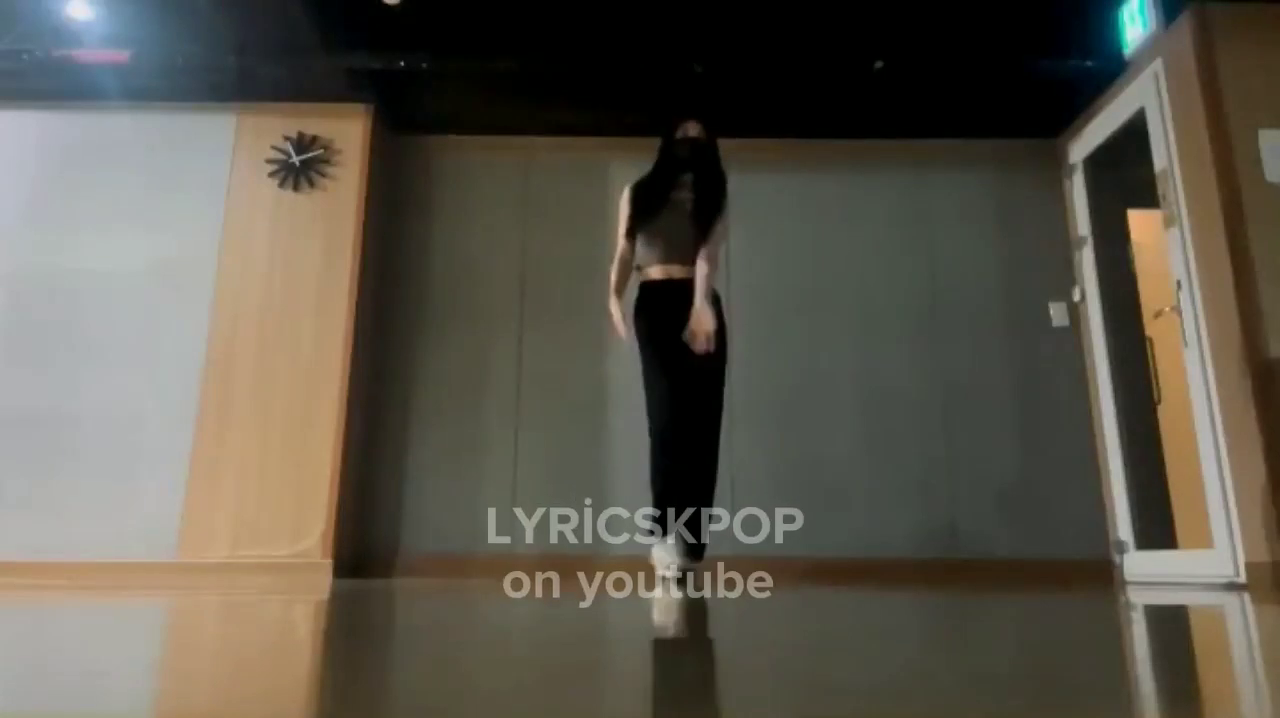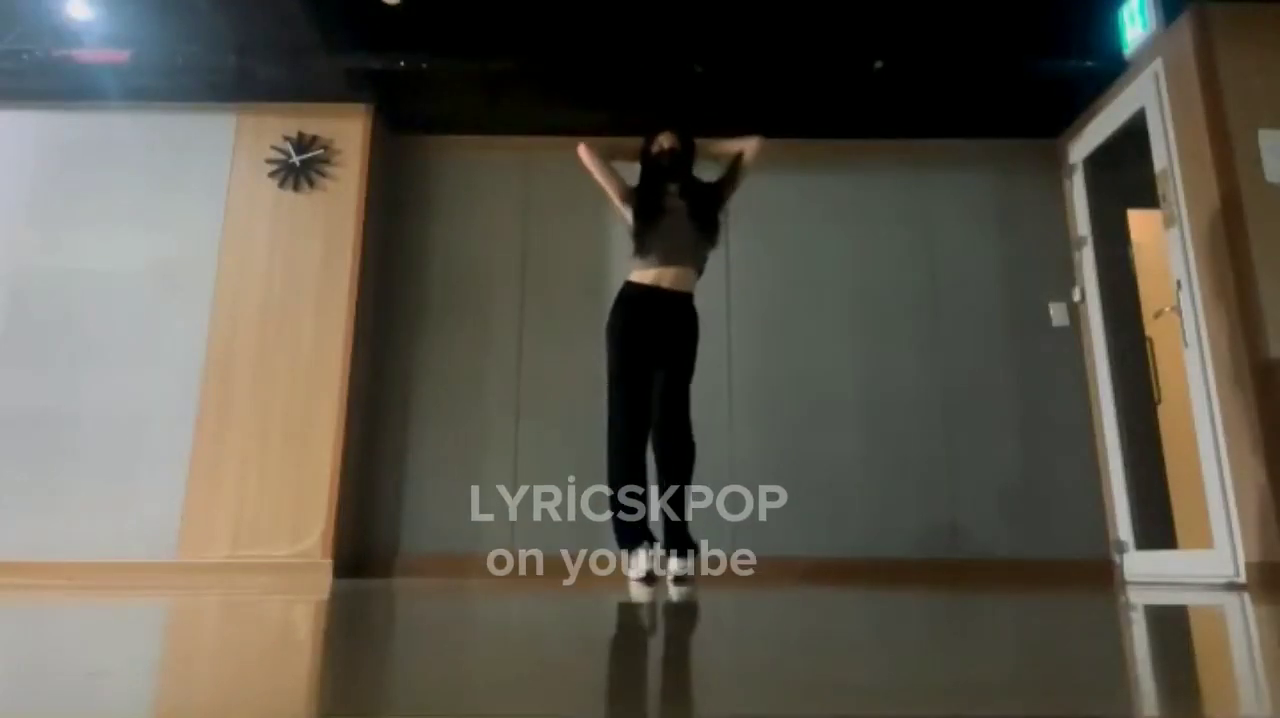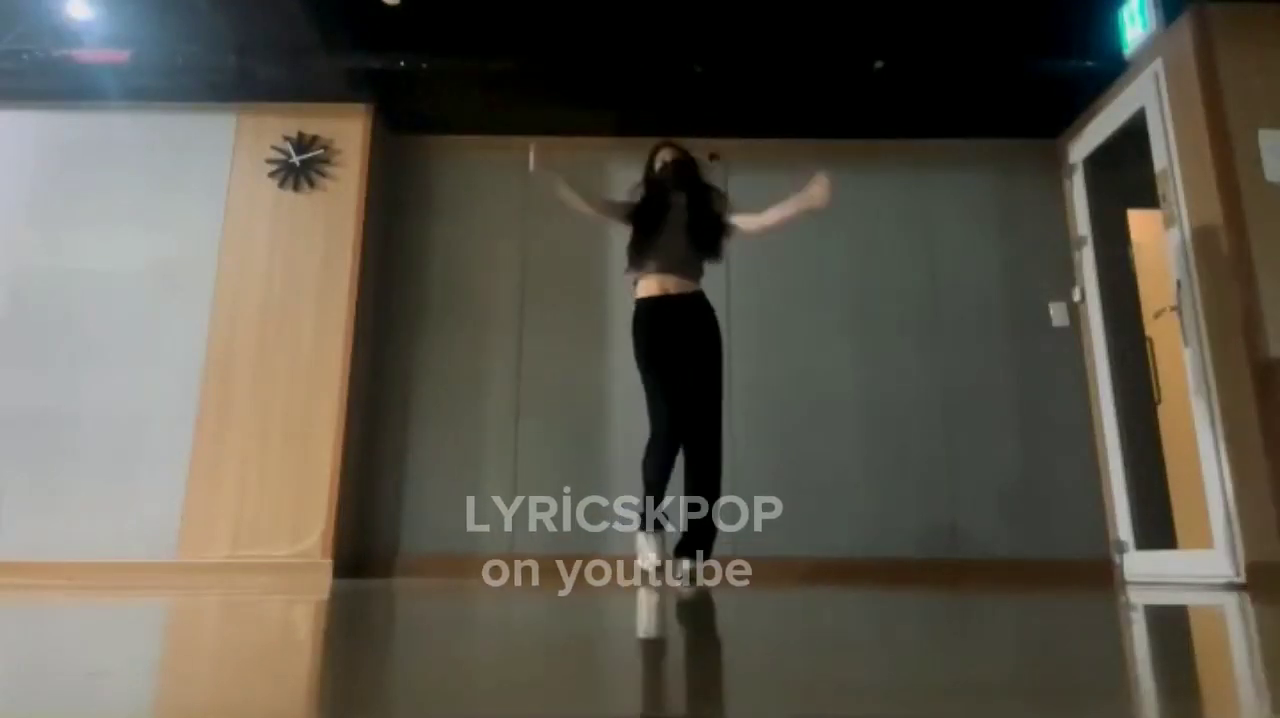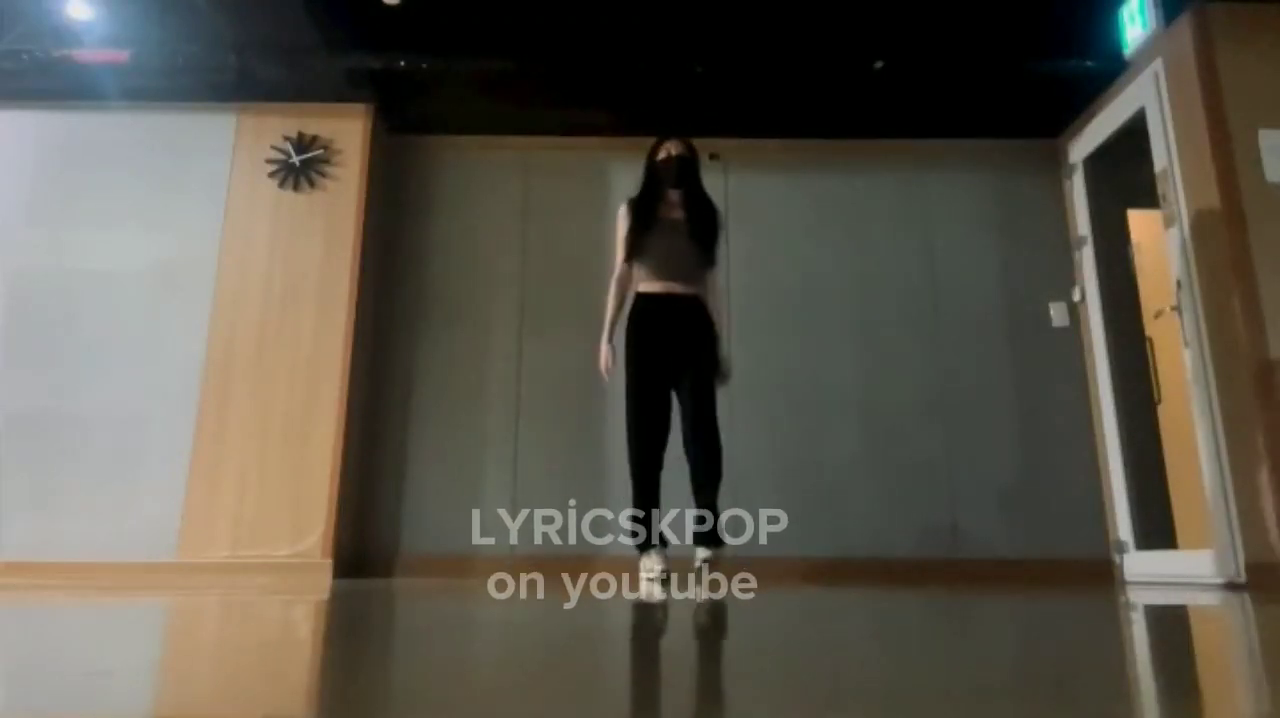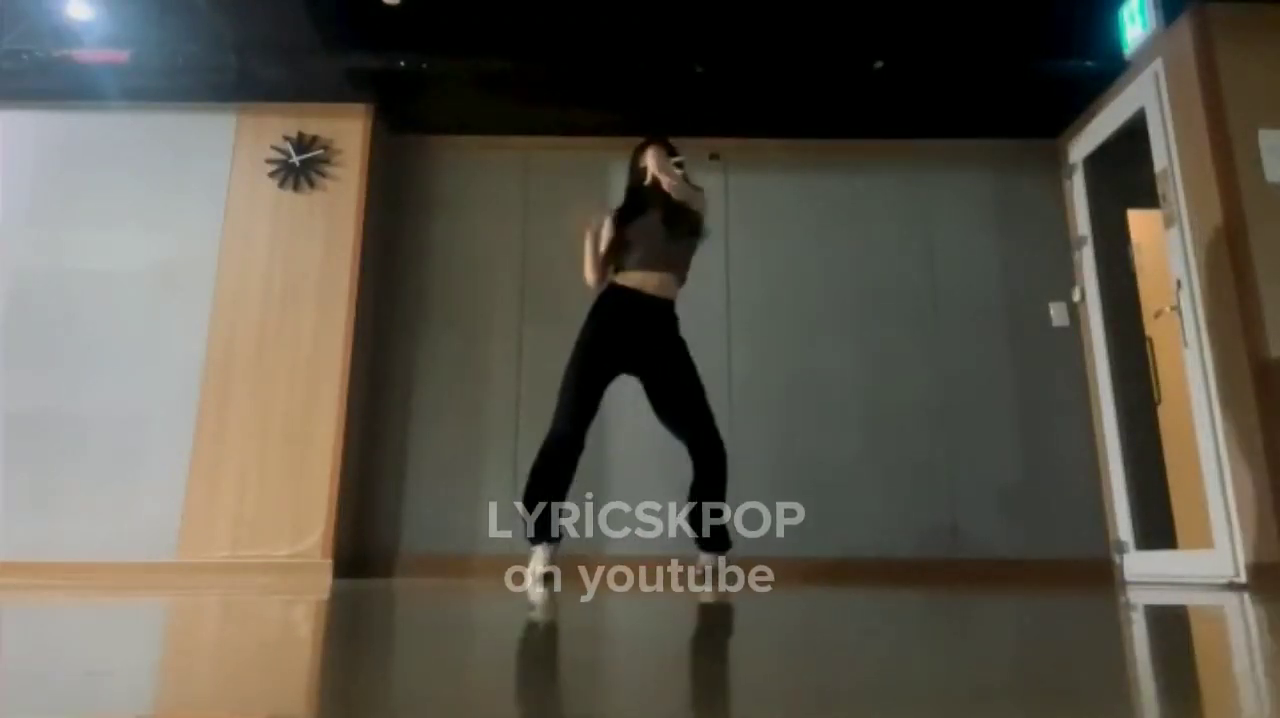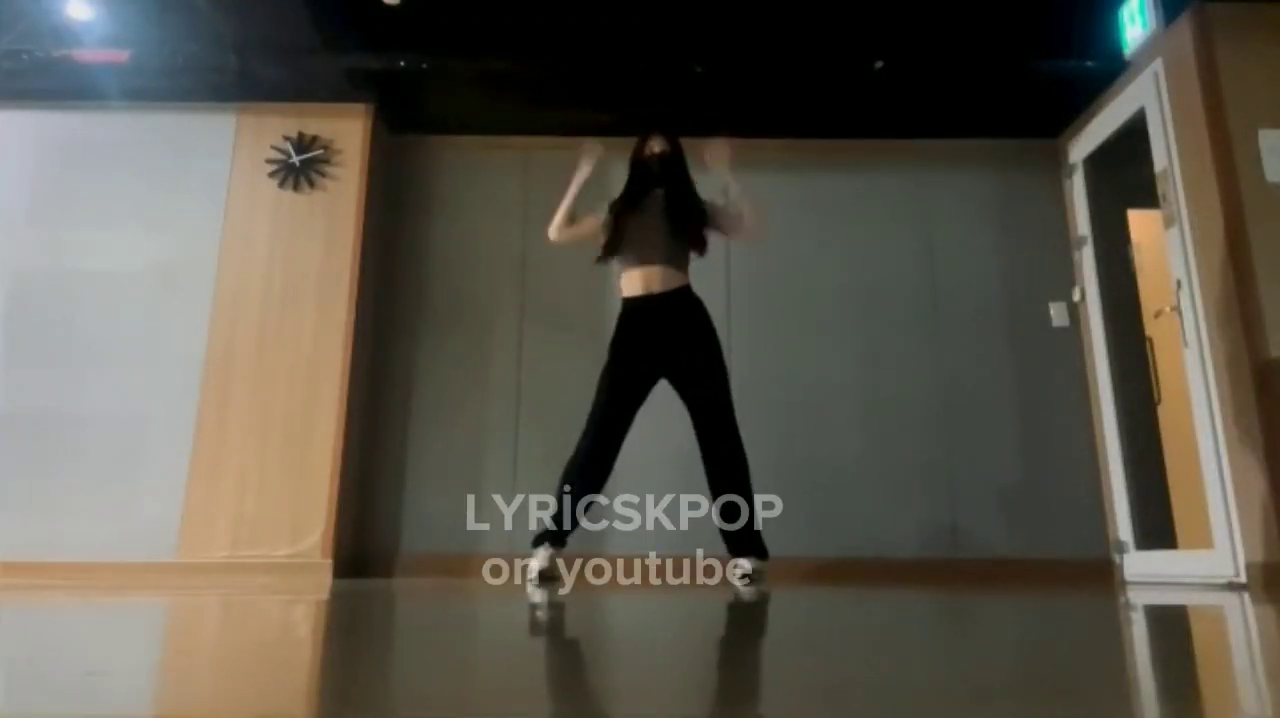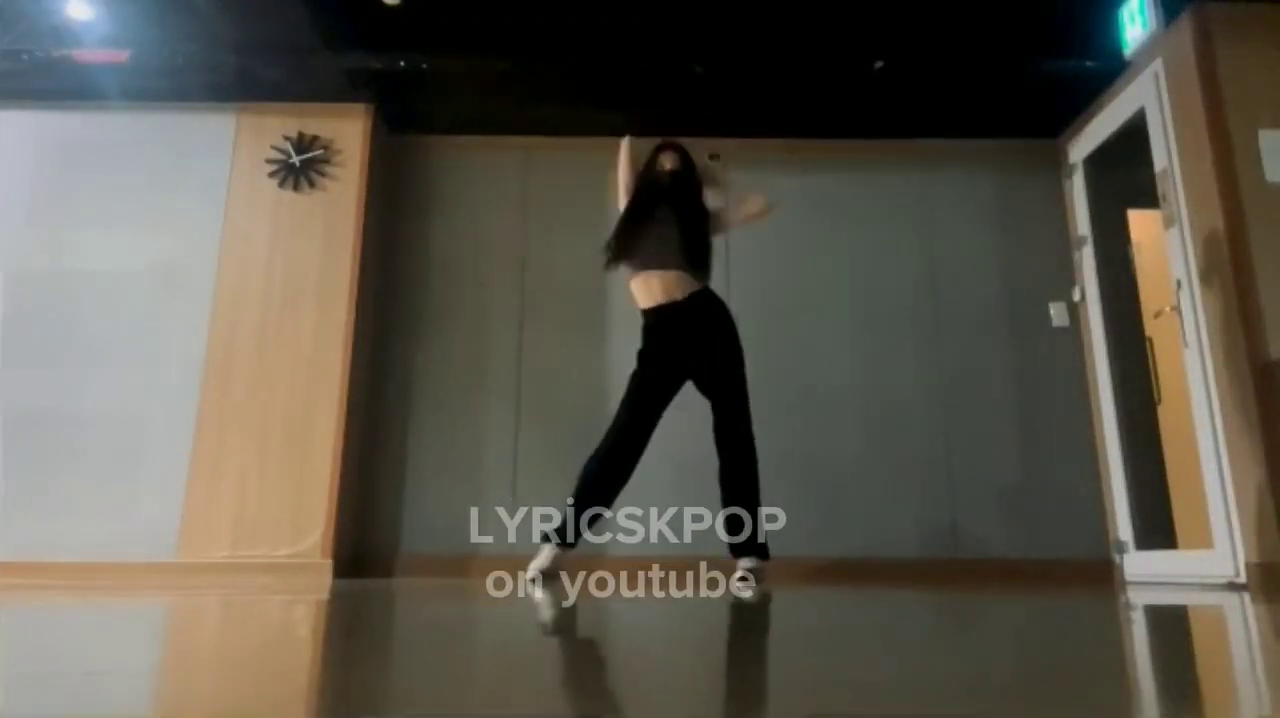
dt=0.7s
person 1, frame 1
left shoulder: (712, 200)
right shoulder: (639, 193)
left elbow: (708, 259)
right elbow: (623, 256)
left wrist: (704, 304)
right wrist: (614, 296)
left hip: (697, 306)
right hip: (655, 303)
left knee: (702, 420)
right knee: (668, 407)
left ankle: (687, 545)
right ankle: (667, 531)
person 1, frame 2
left shoulder: (708, 200)
right shoulder: (636, 201)
left elbow: (751, 146)
right elbow: (586, 150)
left wrist: (704, 149)
right wrist: (639, 154)
left hip: (679, 316)
right hip: (633, 308)
left knee: (671, 422)
right knee: (627, 426)
left ankle: (677, 547)
right ankle: (637, 547)
person 1, frame 3
left shoulder: (708, 215)
right shoulder: (640, 212)
left elbow: (756, 222)
right elbow: (590, 205)
left wrist: (804, 200)
right wrist: (550, 178)
left hip: (697, 319)
right hip: (652, 319)
left knee: (704, 431)
right knee: (668, 424)
left ankle: (691, 548)
right ankle: (650, 526)
person 1, frame 4
left shoulder: (705, 215)
right shoulder: (633, 212)
left elbow: (710, 282)
right elbow: (621, 274)
left wrist: (720, 343)
right wrist: (607, 336)
left hip: (693, 322)
right hip: (647, 319)
left knee: (700, 425)
right knee: (646, 431)
left ankle: (706, 539)
right ankle: (650, 545)
person 1, frame 5
left shoulder: (692, 204)
right shoulder: (620, 216)
left elbow: (677, 188)
right elbow: (595, 277)
left wrist: (661, 165)
right wrist: (587, 248)
left hip: (657, 322)
right hip: (612, 316)
left knee: (702, 436)
right knee: (567, 428)
left ankle: (711, 547)
right ankle: (542, 544)
person 1, frame 6
left shoulder: (691, 206)
right shoulder: (620, 210)
left elbow: (746, 226)
right elbow: (558, 233)
left wrist: (724, 173)
right wrist: (582, 176)
left hip: (686, 318)
right hip: (635, 323)
left knee: (720, 434)
right knee: (599, 434)
left ankle: (747, 550)
right ankle: (549, 543)
person 1, frame 7
left shoulder: (700, 216)
right shoulder: (636, 211)
left elbow: (761, 204)
right elbow: (628, 146)
left wrist: (703, 188)
right wrist: (665, 152)
left hip: (708, 324)
right hip: (660, 335)
left knee: (735, 437)
right knee: (624, 437)
left ankle: (748, 554)
right ankle: (559, 541)
